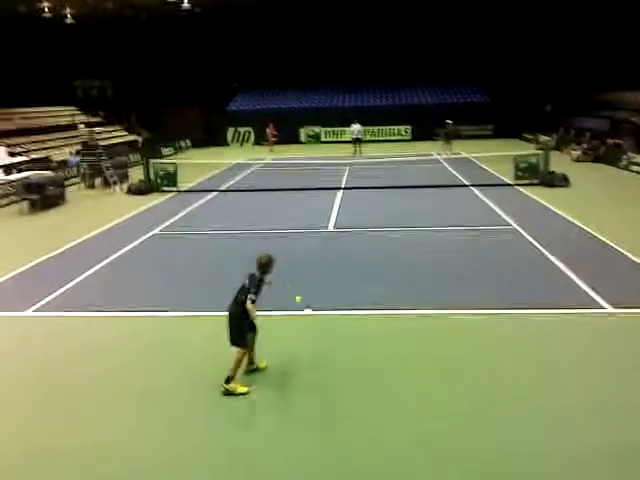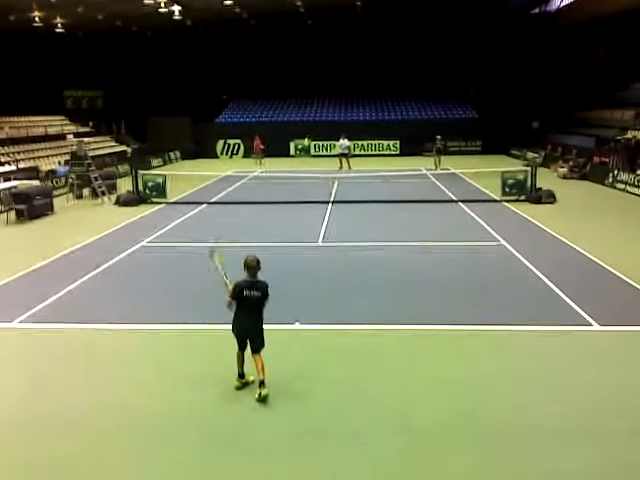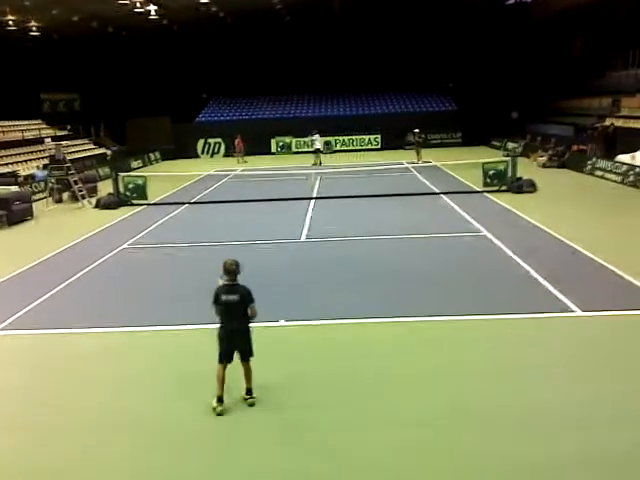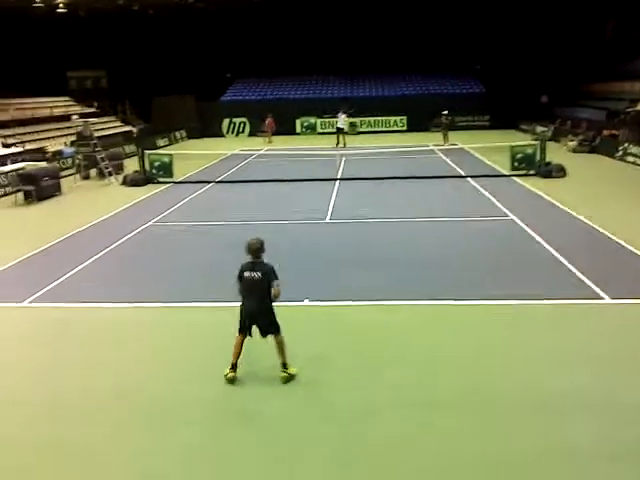
dt=0.7s
person 1, frame 1
left shoulder: (253, 276)
right shoulder: (257, 284)
right elbow: (248, 304)
left wrist: (264, 281)
right wrist: (252, 313)
left hip: (237, 311)
right hip: (239, 314)
left knee: (252, 332)
right knee: (243, 347)
left ankle: (251, 363)
right ankle: (229, 383)
person 1, frame 2
left shoulder: (239, 286)
right shoulder: (264, 286)
left elbow: (229, 305)
right elbow: (263, 305)
left wrist: (231, 293)
left hip: (239, 324)
right hip: (256, 325)
left knee: (241, 350)
right knee: (257, 353)
left ankle: (241, 378)
right ankle: (262, 386)
person 1, frame 3
left shoulder: (219, 290)
right shoulder: (244, 290)
left elbow: (218, 312)
right elbow: (253, 313)
left hip: (225, 332)
right hip: (242, 332)
left knee: (222, 364)
right knee: (246, 362)
left ankle: (219, 401)
right ankle: (249, 394)
person 1, frame 4
left shoulder: (243, 268)
right shoulder: (268, 269)
left elbow: (240, 290)
right elbow: (276, 293)
right wrist: (270, 299)
left hip: (247, 308)
right hip: (264, 308)
left knee: (241, 336)
right knee: (277, 335)
left ankle: (232, 369)
right ankle: (285, 369)
